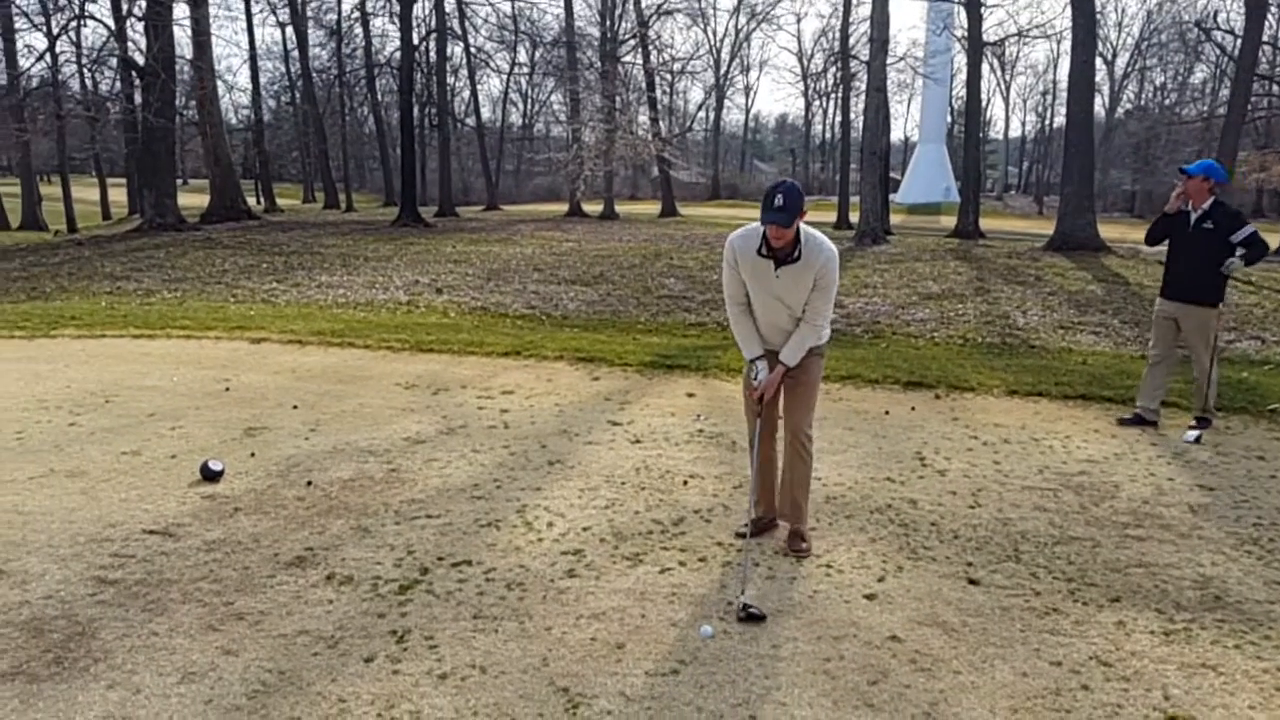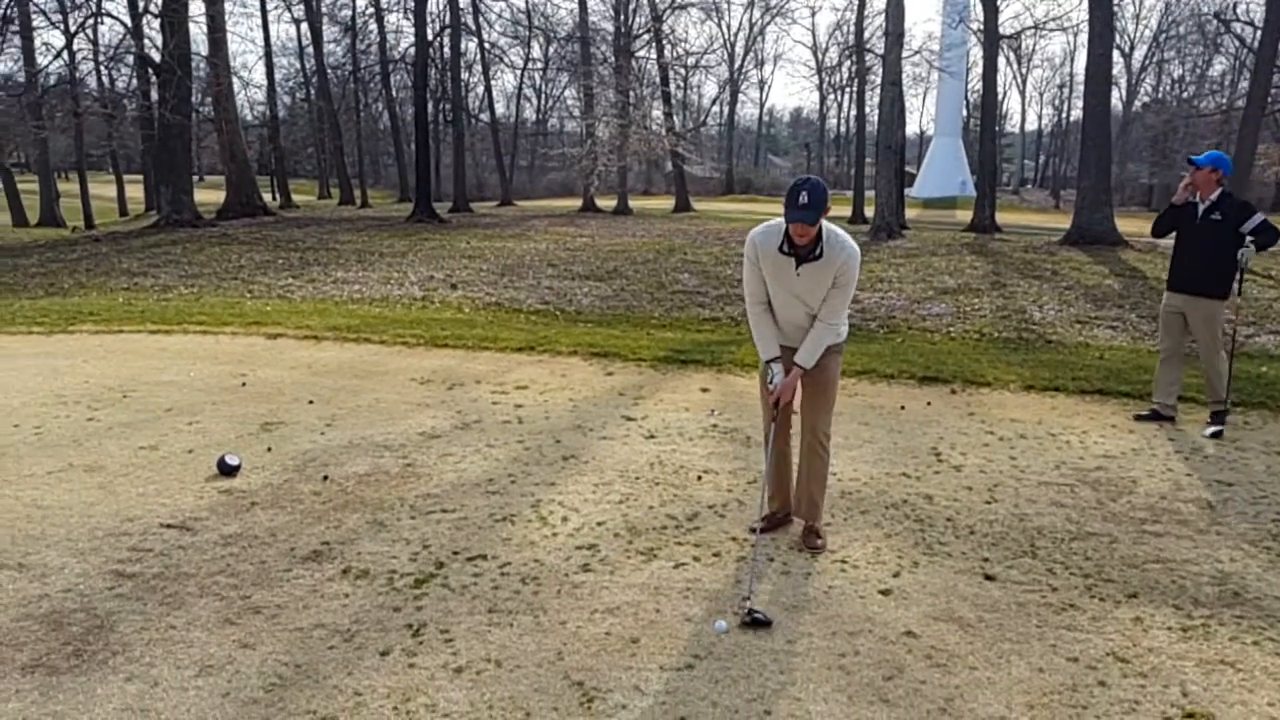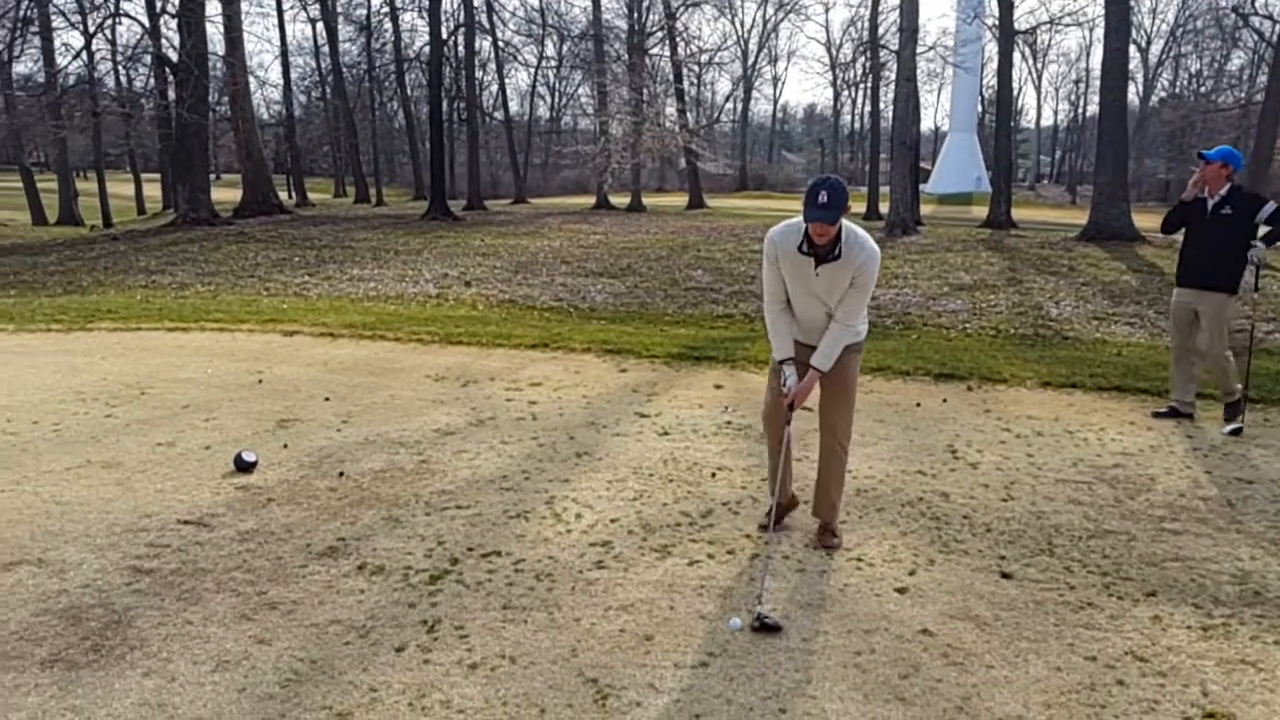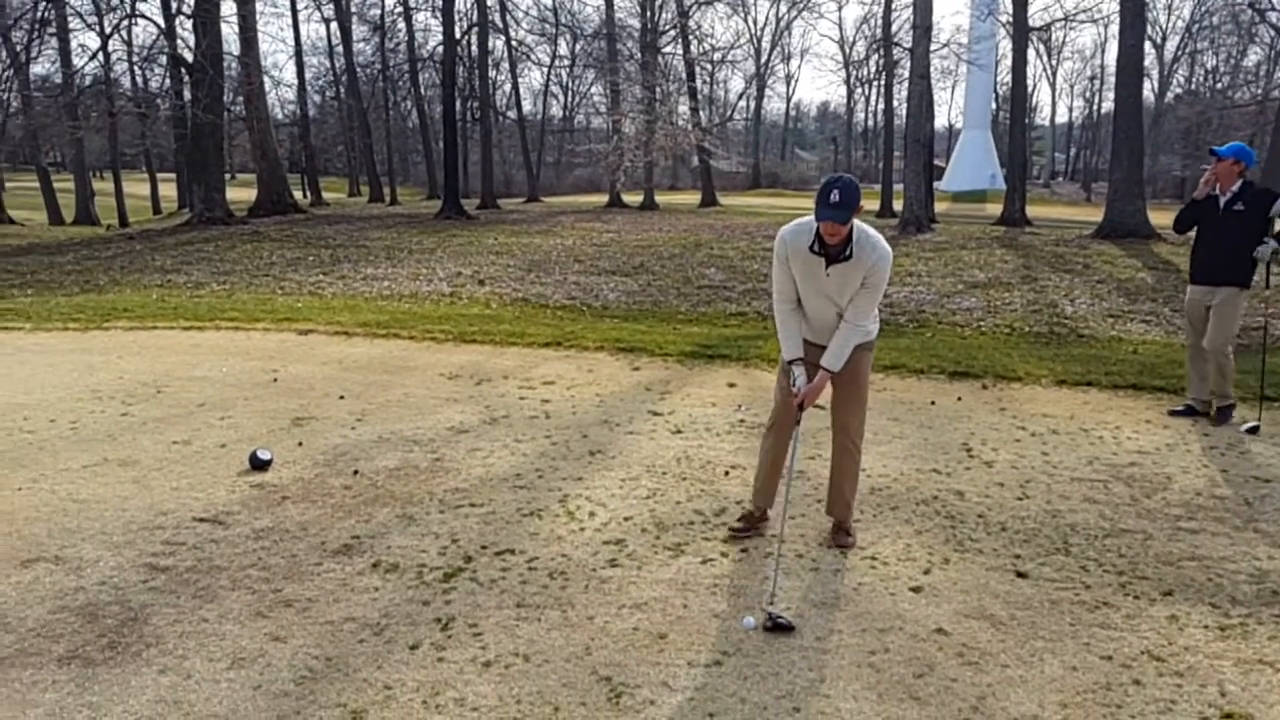
dt=0.2s
person 1, frame 1
left shoulder: (824, 255)
right shoulder: (738, 245)
left elbow: (814, 322)
right elbow: (736, 306)
left wrist: (781, 371)
right wrist: (757, 360)
left hip: (805, 351)
right hip: (760, 348)
left knee: (797, 433)
right knee: (760, 433)
left ankle: (796, 523)
right ankle: (765, 511)
person 1, frame 2
left shoulder: (846, 252)
right shoulder: (759, 241)
left elbow: (829, 321)
right elbow: (756, 305)
left wrist: (796, 372)
right wrist: (774, 362)
left hip: (823, 348)
right hip: (777, 344)
left knee: (816, 432)
right knee: (774, 427)
left ankle: (811, 519)
right ankle: (780, 506)
person 1, frame 3
left shoulder: (866, 253)
right shoulder: (778, 239)
left elbow: (844, 322)
right elbow: (775, 305)
left wrist: (812, 376)
right wrist: (787, 364)
left hip: (842, 345)
right hip: (793, 340)
left knee: (835, 432)
right knee: (774, 417)
left ankle: (827, 518)
right ankle: (783, 497)
person 1, frame 4
left shoulder: (877, 253)
right shoulder: (789, 239)
left elbow: (854, 321)
right elbow: (785, 305)
left wrist: (822, 377)
right wrist: (795, 364)
left hip: (853, 345)
right hip: (803, 339)
left knee: (847, 432)
right knee: (780, 420)
left ankle: (842, 517)
right ankle: (759, 509)
person 2, frame 1
left shoulder: (1227, 217)
right shoulder: (1179, 213)
left elbow: (1260, 246)
right elbow: (1151, 239)
left wrist: (1241, 259)
right wrist: (1169, 210)
left hip: (1202, 304)
right hip: (1168, 300)
left knee: (1203, 362)
right knee: (1158, 356)
left ankle: (1204, 413)
right ankle: (1147, 412)
person 2, frame 2
left shoulder: (1235, 207)
right shoulder: (1186, 205)
right elbow: (1157, 231)
left wrist: (1252, 247)
right wrist: (1177, 201)
left hip: (1209, 296)
right hip: (1175, 292)
left knee: (1211, 353)
right knee: (1168, 350)
left ankle: (1219, 406)
right ankle: (1163, 407)
person 2, frame 3
left shoulder: (1245, 201)
right shoulder: (1196, 200)
right elbow: (1167, 228)
right wrist: (1187, 197)
left hip: (1219, 290)
right hip: (1185, 288)
left knee: (1215, 348)
right knee: (1181, 347)
left ankle: (1233, 396)
right ankle: (1182, 403)
person 2, frame 4
right shoulder: (1208, 198)
right elbow: (1179, 227)
right wrist: (1198, 195)
left hip: (1231, 287)
right hip: (1198, 285)
left knee: (1216, 345)
right knee: (1195, 345)
left ankle: (1225, 400)
right ankle: (1199, 401)
